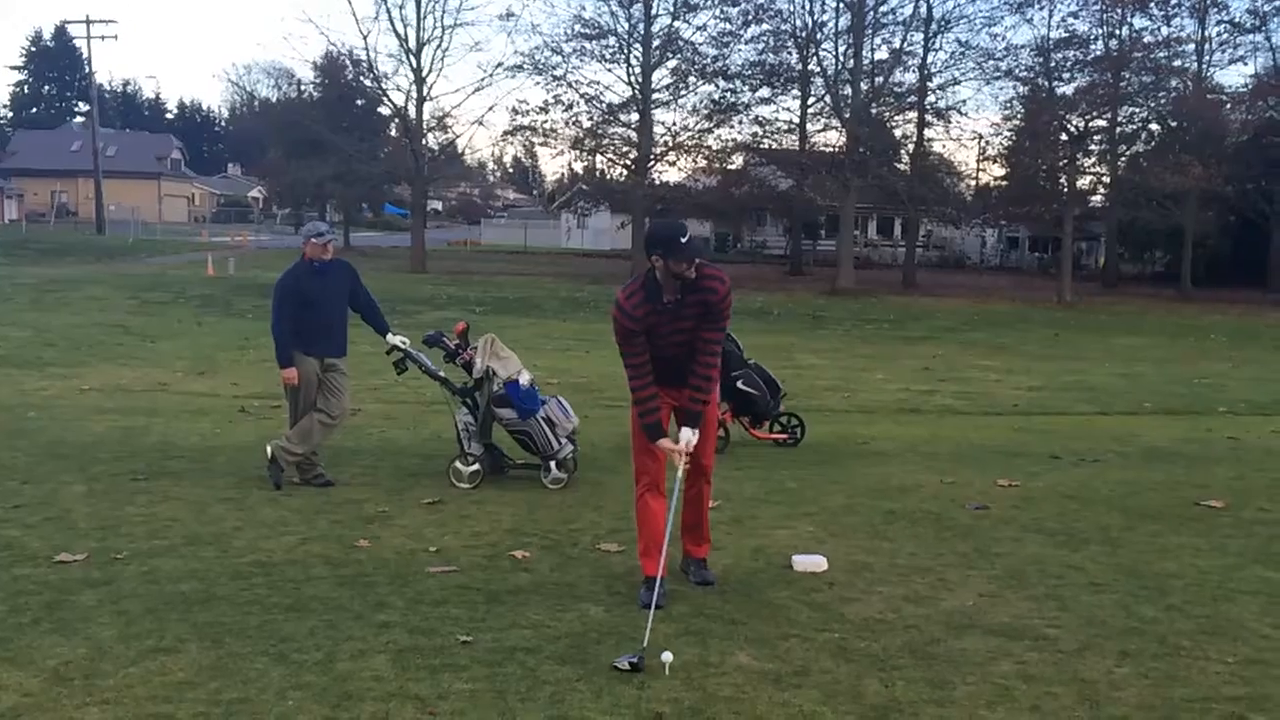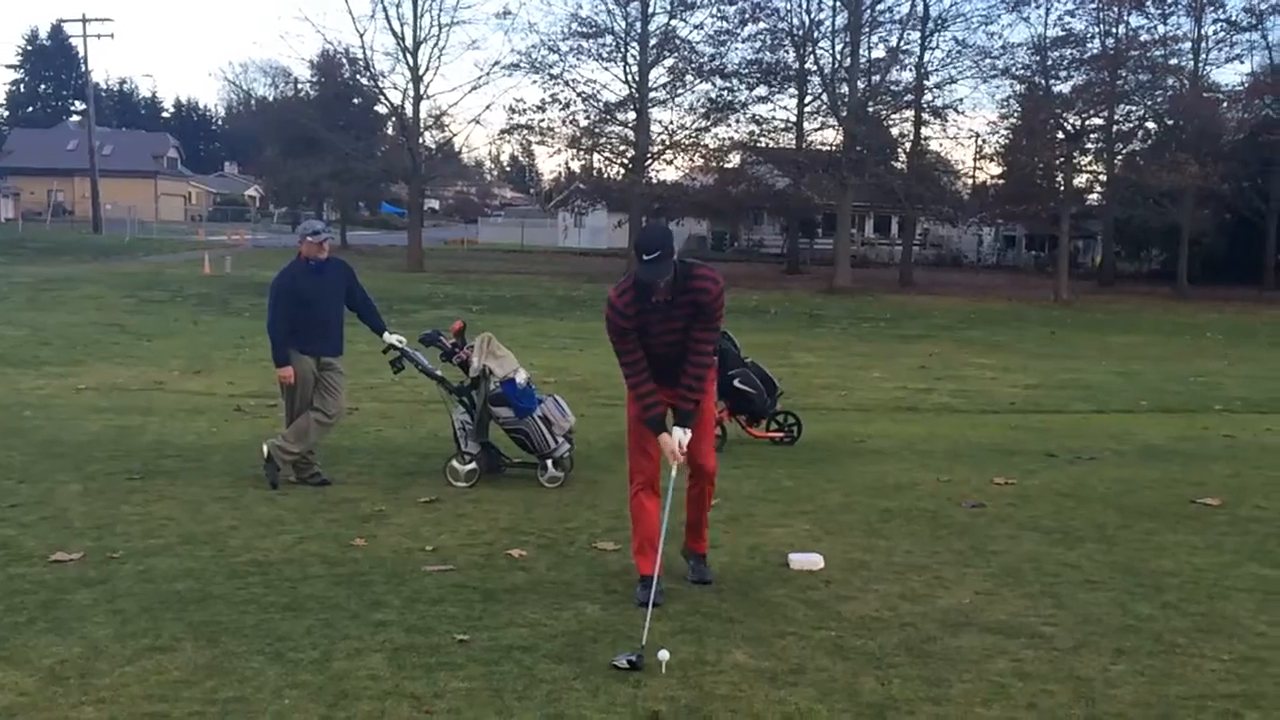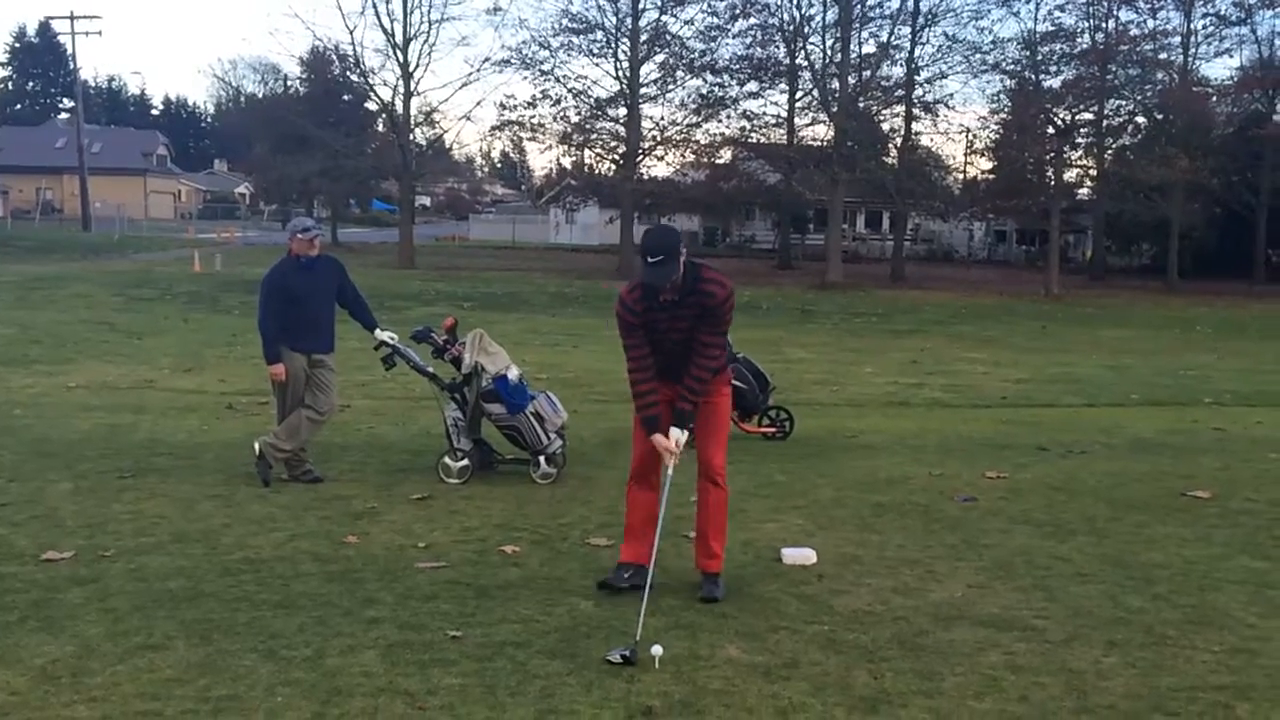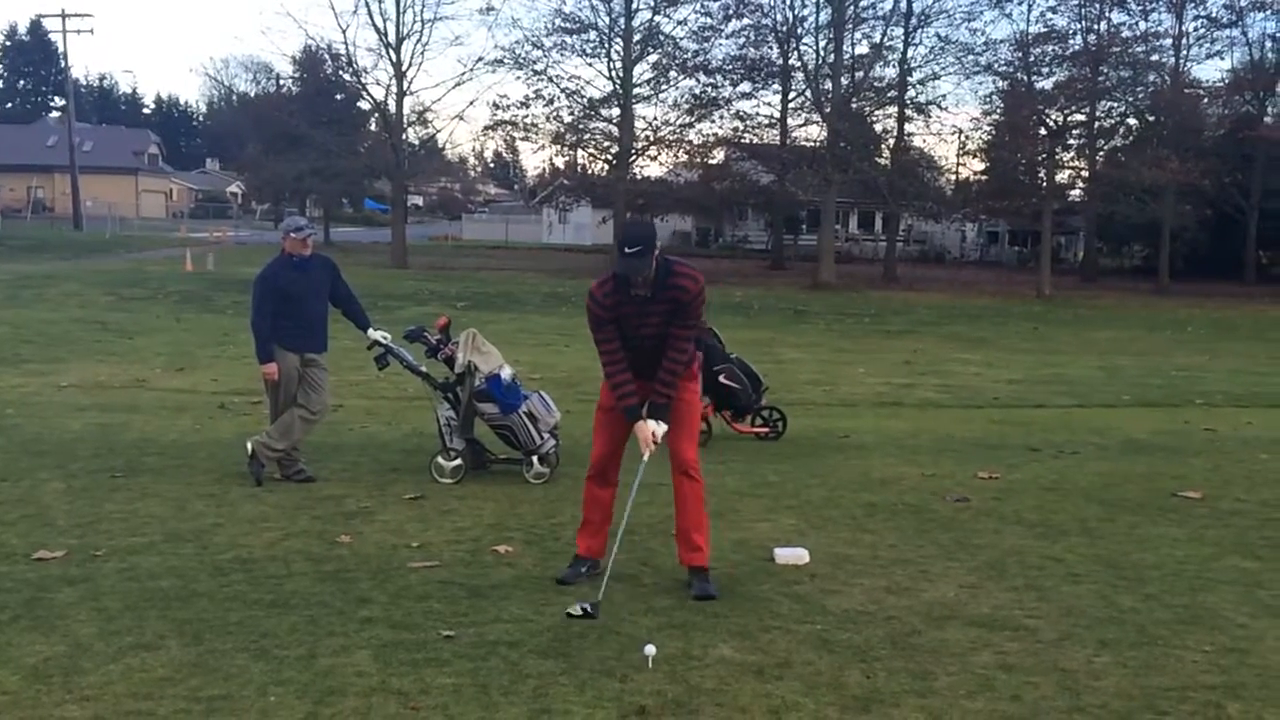
dt=0.5s
person 1, frame 1
left shoulder: (715, 285)
right shoulder: (629, 304)
left elbow: (708, 356)
right elbow: (638, 374)
left wrist: (692, 421)
right wrist: (657, 434)
left hip: (699, 383)
right hip: (653, 385)
left knee: (701, 468)
right knee: (649, 477)
left ankle: (695, 554)
right ankle: (652, 573)
person 1, frame 2
left shoulder: (707, 285)
right shoulder: (620, 302)
left elbow: (701, 356)
right elbow: (635, 372)
left wrist: (684, 421)
right wrist: (658, 430)
left hip: (695, 381)
right hip: (648, 384)
left knee: (703, 466)
right knee: (644, 476)
left ankle: (695, 549)
right ankle: (648, 573)
person 1, frame 3
left shoulder: (717, 289)
right shoulder: (631, 299)
left elbow: (706, 358)
right elbow: (639, 367)
left wrist: (682, 422)
right wrist: (652, 429)
left hip: (709, 381)
right hip: (659, 380)
left knee: (712, 468)
right knee: (642, 466)
left ankle: (711, 570)
right ankle: (633, 563)
person 1, frame 4
left shoulder: (688, 284)
right shoulder: (601, 294)
left elbow: (679, 351)
right elbow: (613, 361)
left wrist: (659, 413)
right wrist: (636, 418)
left hip: (676, 377)
right hip: (624, 378)
left knee: (685, 462)
right knee: (601, 461)
left ankle: (697, 566)
right ankle: (588, 555)
person 2, frame 1
left shoulder: (344, 271)
right shoulder: (291, 279)
left elbow: (365, 304)
right elbow: (280, 325)
left wrist: (387, 333)
right wrist: (286, 364)
left hip: (333, 357)
right hip: (302, 357)
left knee: (335, 409)
right knee: (304, 415)
left ankle: (281, 452)
right ankle: (308, 470)
person 2, frame 2
left shoulder: (340, 270)
right shoulder: (288, 277)
left elbow: (362, 303)
right elbow: (276, 323)
left wrist: (384, 333)
right wrist: (282, 363)
left hip: (330, 356)
right hip: (299, 355)
left knee: (331, 408)
right knee: (300, 414)
left ankle: (278, 451)
right ankle: (305, 468)
person 2, frame 3
left shoulder: (331, 267)
right shoulder: (278, 275)
left elbow: (353, 300)
right elbow: (267, 321)
left wrist: (375, 329)
right wrist: (273, 360)
left hip: (321, 353)
right hip: (290, 353)
left knee: (322, 405)
right knee: (292, 412)
left ankle: (269, 449)
right ankle: (296, 466)
person 2, frame 4
left shoulder: (325, 267)
right shoulder: (271, 274)
left elbow: (346, 300)
right elbow: (260, 320)
left wrist: (368, 329)
right wrist: (266, 360)
left hip: (314, 352)
right hip: (282, 352)
left knee: (315, 406)
right knee: (284, 411)
left ankle: (261, 449)
right ankle: (289, 465)
